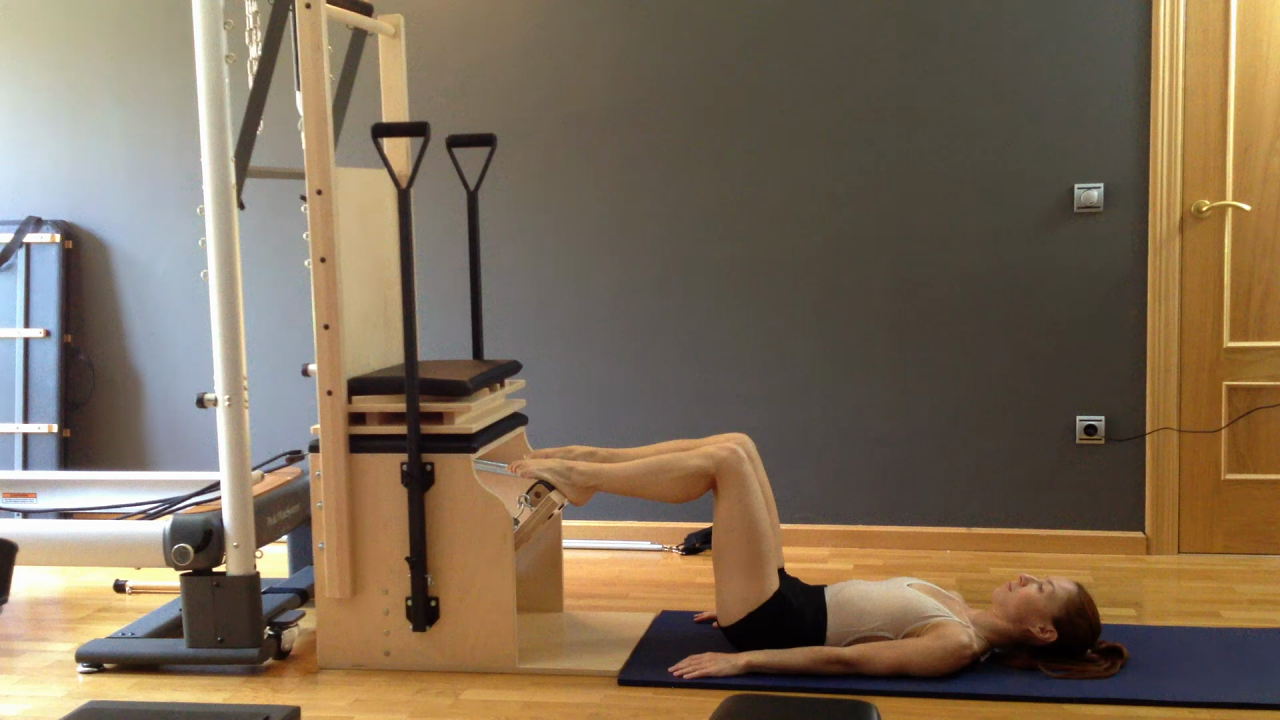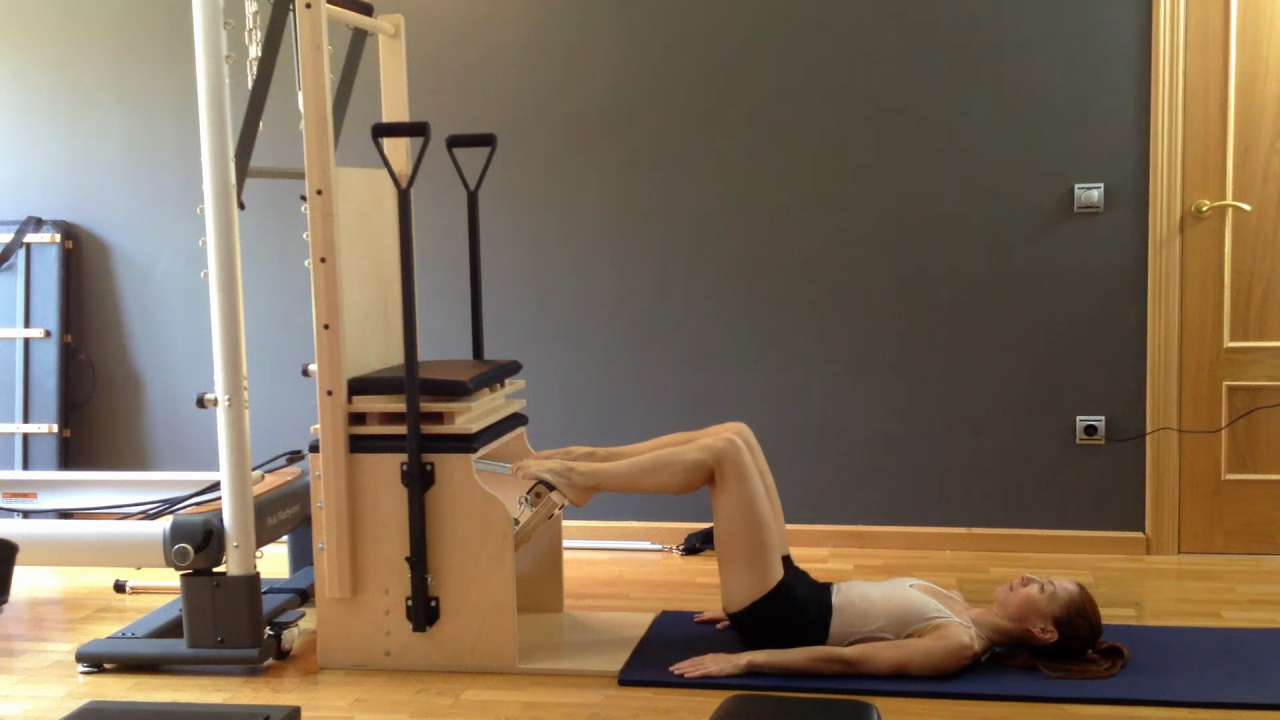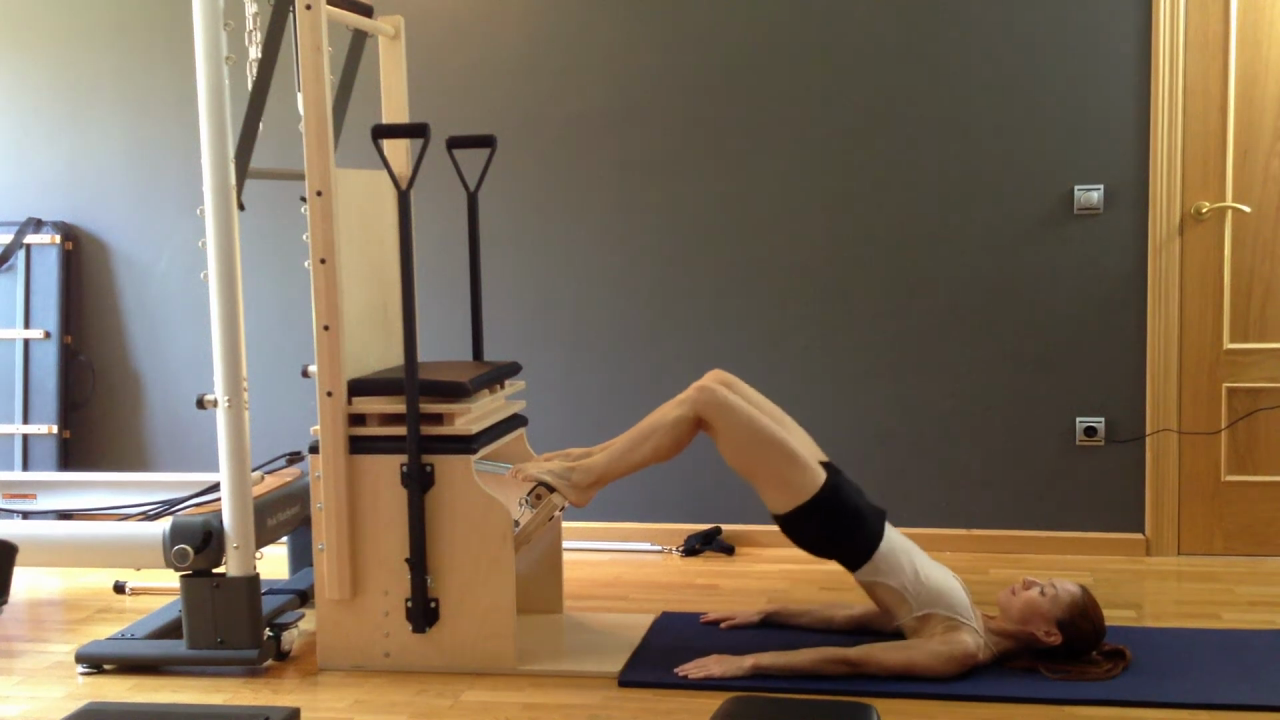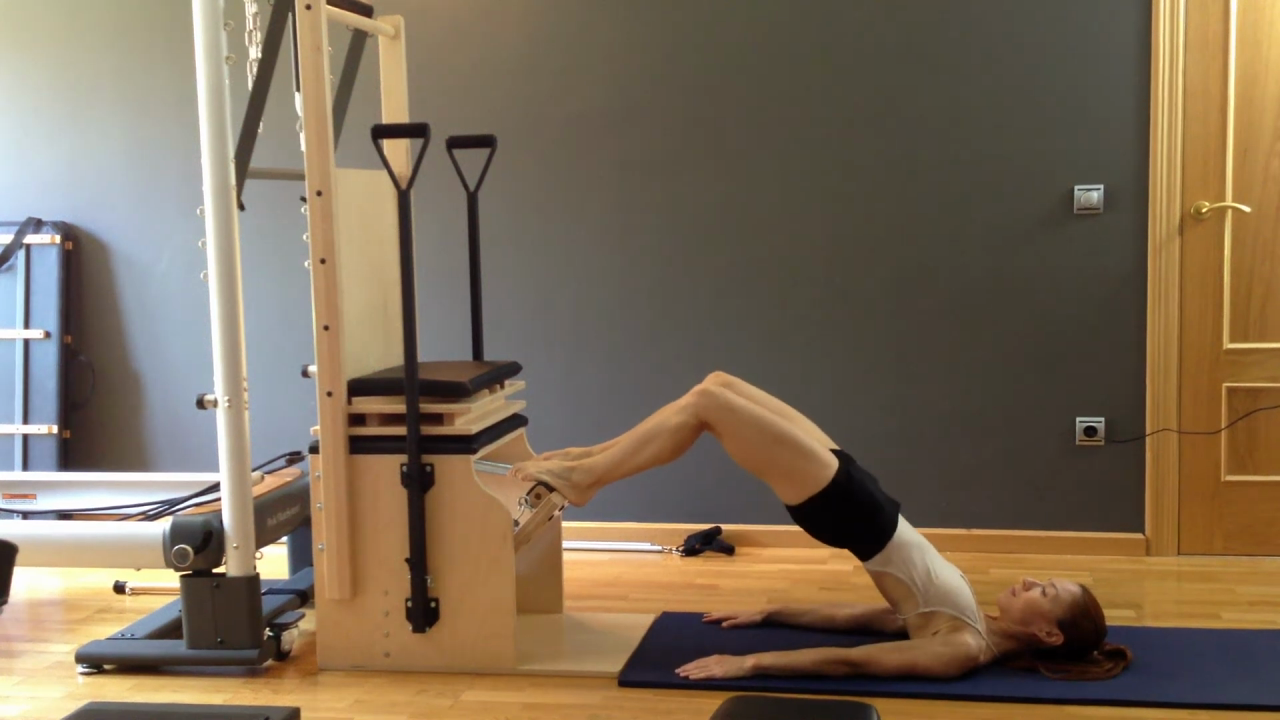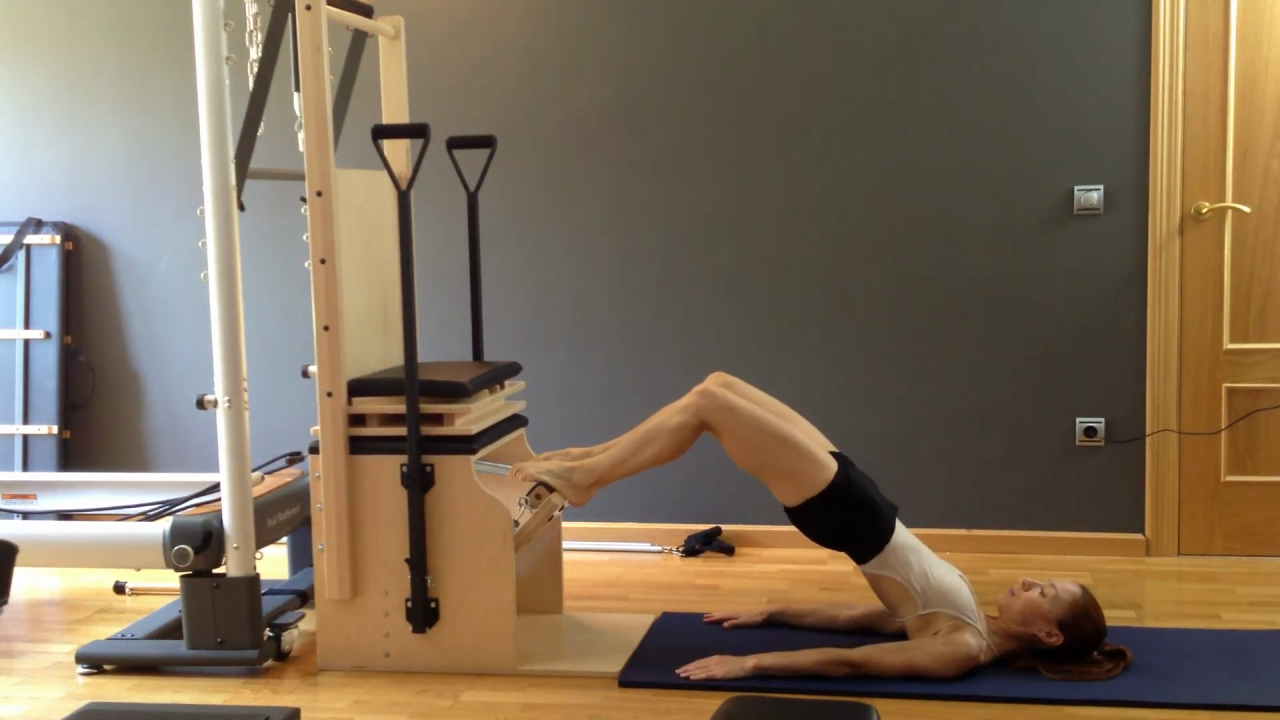
dt=1s
person 1, frame 1
left shoulder: (960, 644)
right shoulder: (956, 608)
left elbow: (849, 660)
left wrist: (744, 661)
right wrist: (742, 600)
left hip: (776, 621)
right hip: (789, 599)
left knee: (727, 460)
right knee: (736, 444)
left ankle: (581, 480)
right ankle: (588, 461)
person 1, frame 2
left shoulder: (961, 645)
right shoulder: (958, 609)
left elbow: (849, 660)
left wrist: (744, 660)
right wrist: (751, 608)
left hip: (785, 613)
right hip: (796, 596)
left knee: (726, 451)
right knee: (733, 435)
left ankle: (581, 481)
right ankle: (588, 459)
person 1, frame 3
left shoulder: (965, 650)
right shoulder: (968, 622)
left elbow: (852, 662)
left wrist: (749, 664)
right hip: (834, 505)
left knee: (704, 398)
right knee: (716, 384)
left ankle: (581, 480)
right ankle: (590, 458)
person 1, frame 4
left shoulder: (966, 649)
left elbow: (853, 662)
left wrist: (751, 663)
left knee: (706, 401)
right knee: (717, 386)
left ankle: (585, 478)
right ankle: (590, 458)
person 1, frame 5
left shoulder: (968, 649)
right shoulder: (976, 624)
left elbow: (851, 663)
left wrist: (751, 664)
left knee: (707, 402)
right knee: (718, 386)
left ankle: (584, 478)
right ankle: (592, 458)
